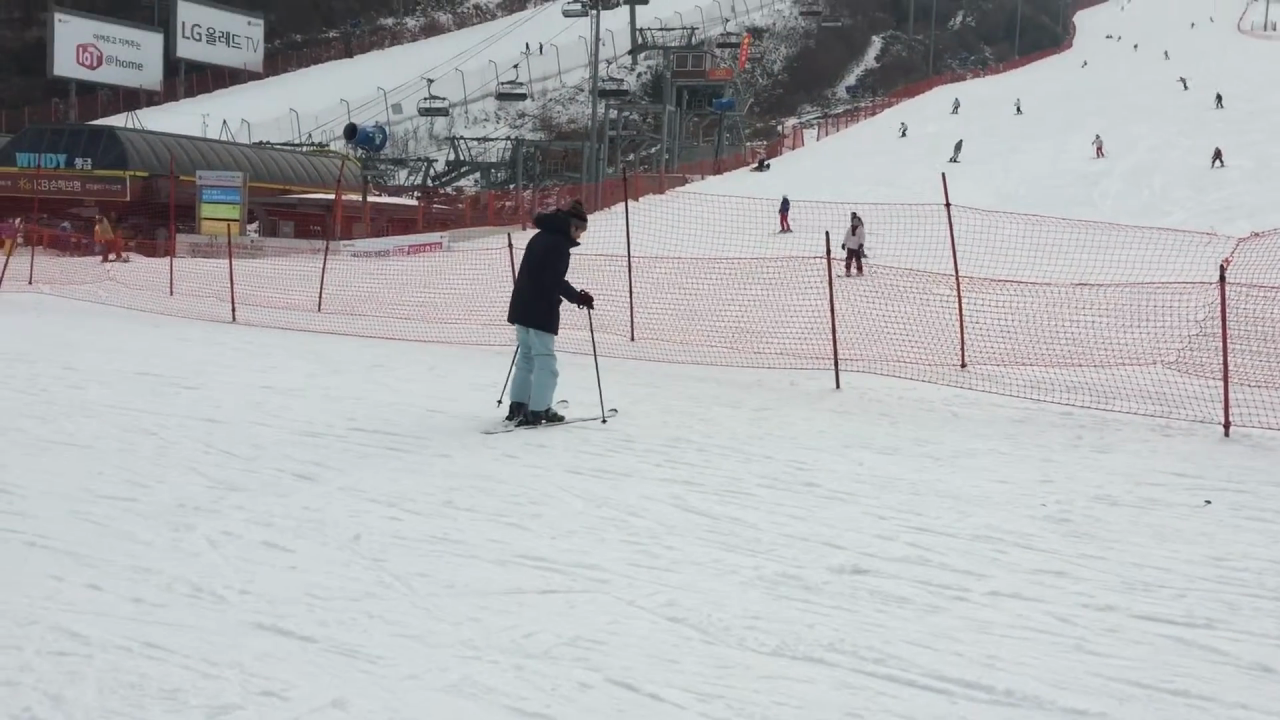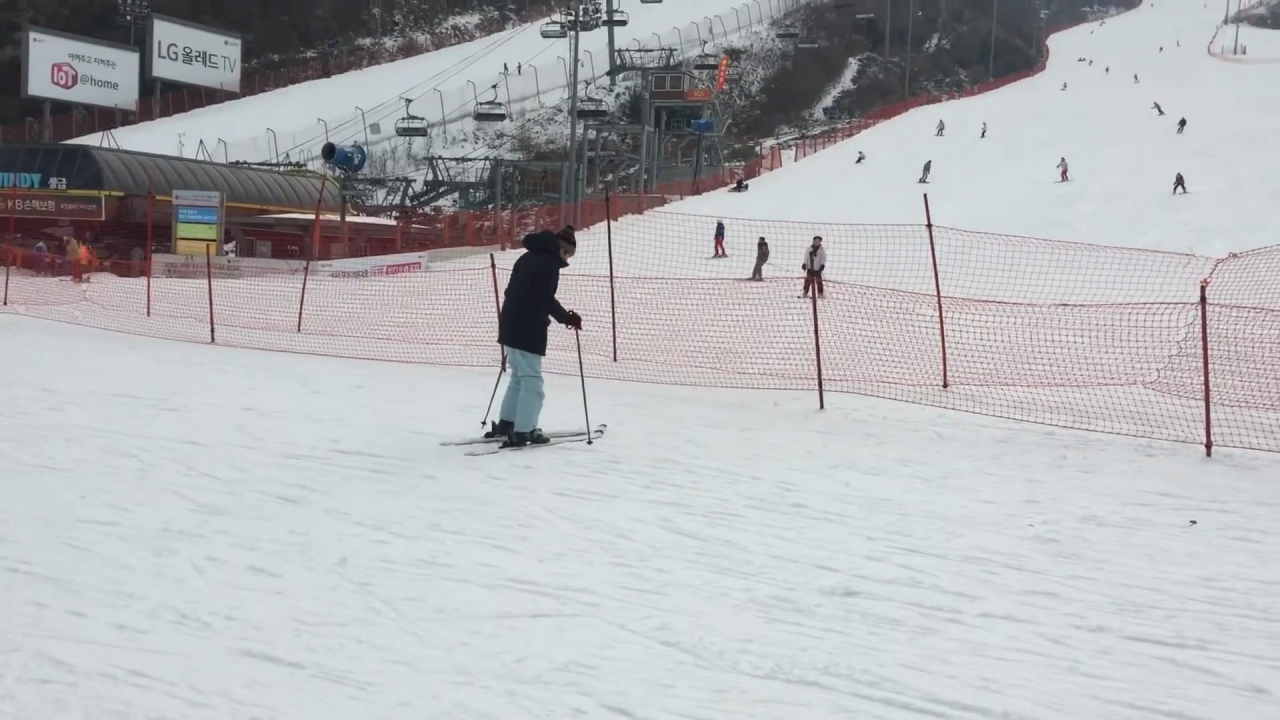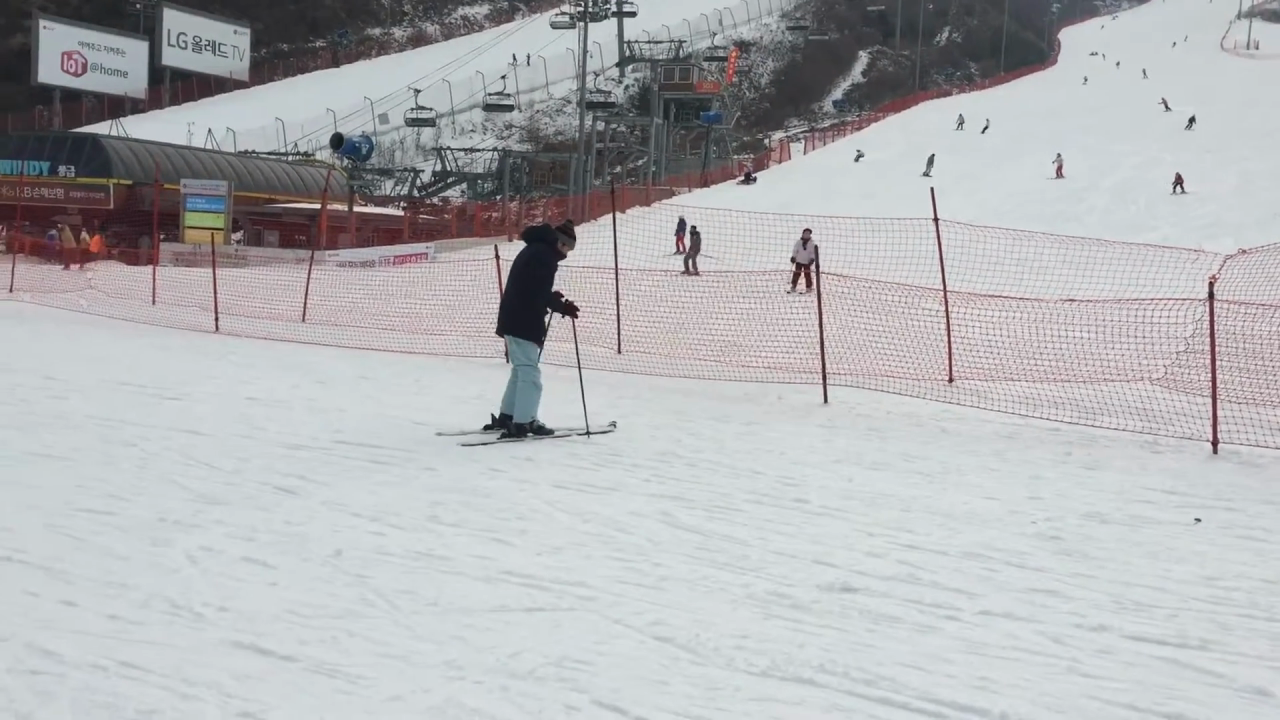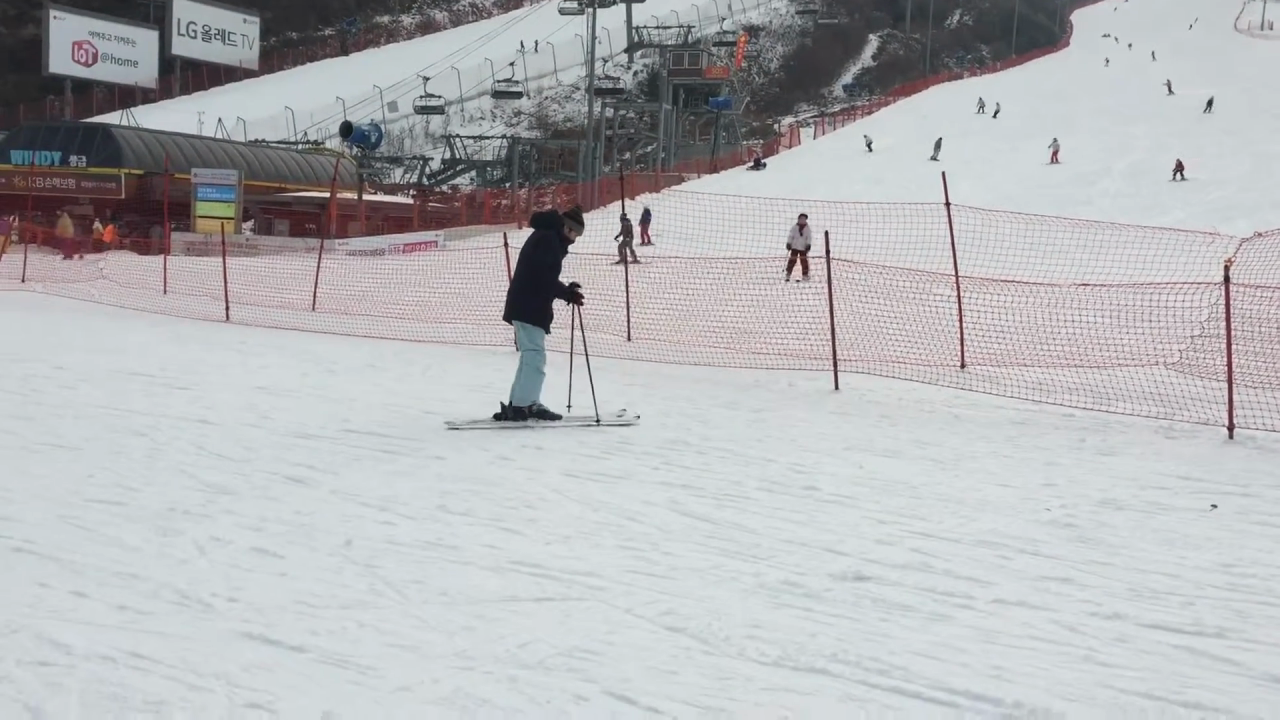
dt=0.4s
person 1, frame 1
left shoulder: (540, 237)
right shoulder: (560, 243)
right elbow: (555, 279)
right wrist: (577, 297)
left hip: (522, 305)
right hip: (542, 309)
left knee: (526, 357)
right knee: (544, 358)
left ankle: (518, 405)
right ankle: (538, 410)
person 1, frame 2
left shoulder: (527, 258)
right shoulder: (549, 263)
left elbow: (511, 291)
right elbow: (546, 299)
right wrist: (566, 317)
left hip: (511, 325)
right hip: (529, 329)
left knee: (519, 377)
right knee: (531, 380)
left ankle: (506, 423)
right ankle: (523, 431)
person 1, frame 3
left shoulder: (533, 250)
right shoulder: (544, 253)
right elbow: (538, 289)
left wrist: (552, 298)
right wrist: (561, 306)
left hip: (514, 317)
right hip: (523, 320)
left knee: (521, 369)
right knee: (529, 371)
left ankle: (507, 416)
right ankle: (523, 422)
person 1, frame 4
left shoulder: (545, 237)
right shoulder: (548, 238)
right elbow: (542, 276)
left wrist: (565, 290)
right wrist: (566, 293)
left hip: (527, 304)
right hip: (529, 306)
left knee: (530, 356)
right knee: (535, 356)
left ankle: (519, 403)
right ankle: (523, 405)
